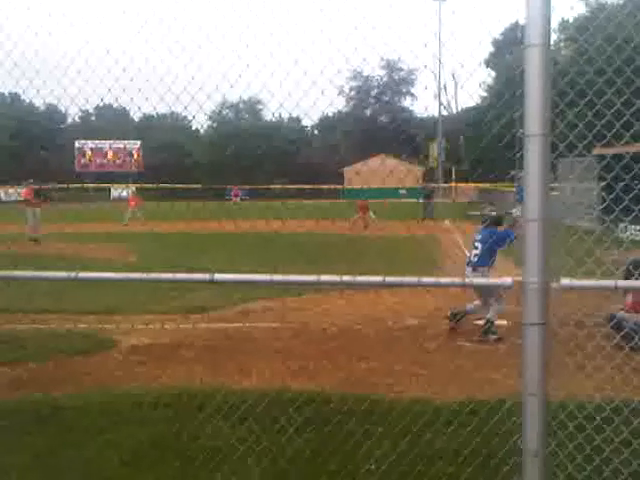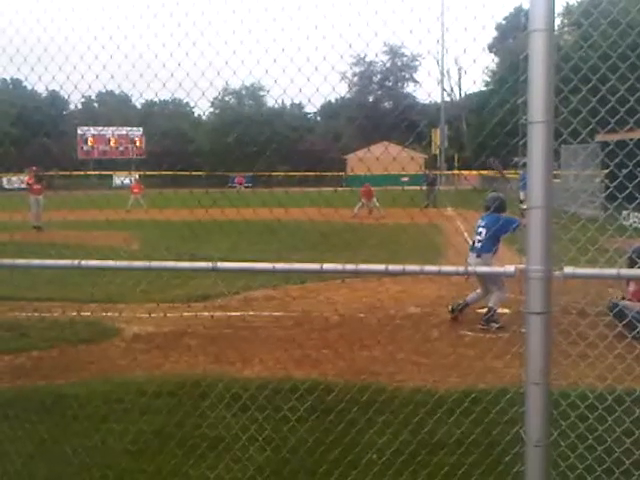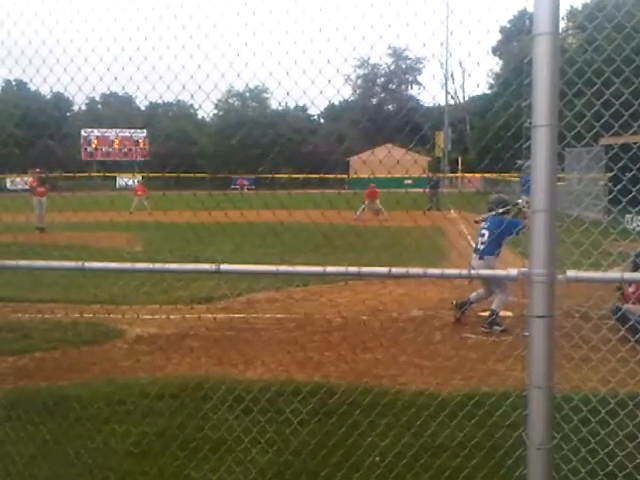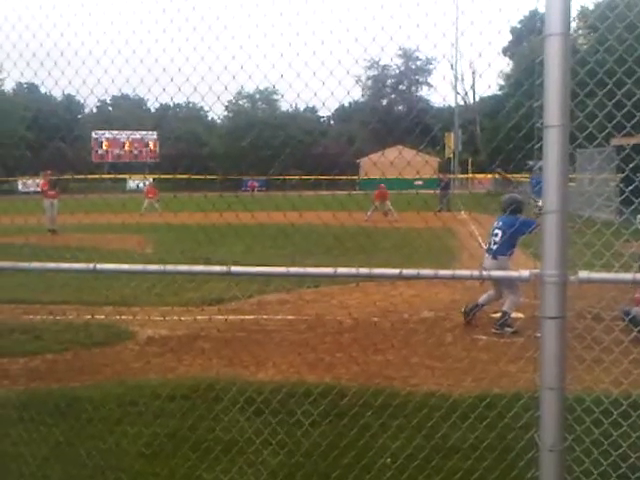
dt=0.5s
person 1, frame 1
left shoulder: (482, 232)
right shoulder: (494, 233)
left elbow: (504, 233)
right elbow: (517, 234)
left wrist: (514, 222)
left hip: (471, 271)
right hip: (479, 273)
left knee: (485, 301)
right knee: (498, 300)
left ankle: (456, 315)
right ankle: (486, 331)
person 1, frame 2
left shoulder: (484, 218)
right shoulder: (499, 220)
left elbow: (508, 223)
right elbow: (522, 223)
left hip: (473, 258)
right hip: (483, 260)
left knee: (485, 289)
right knee: (499, 289)
left ankle: (457, 308)
right ankle: (487, 319)
person 1, frame 3
left shoulder: (488, 220)
right shoulder: (501, 222)
right elbow: (526, 223)
left wrist: (518, 211)
right wrist: (524, 212)
left hip: (476, 260)
right hip: (486, 262)
left knee: (489, 289)
right knee: (502, 292)
left ankle: (461, 306)
right ankle: (490, 323)
person 1, frame 4
left shoulder: (500, 220)
right shoulder: (517, 221)
left elbow: (525, 225)
right elbow: (539, 223)
left hip: (488, 260)
right hip: (499, 262)
left knee: (498, 291)
right knee: (513, 293)
left ankle: (470, 311)
right ankle: (500, 324)
